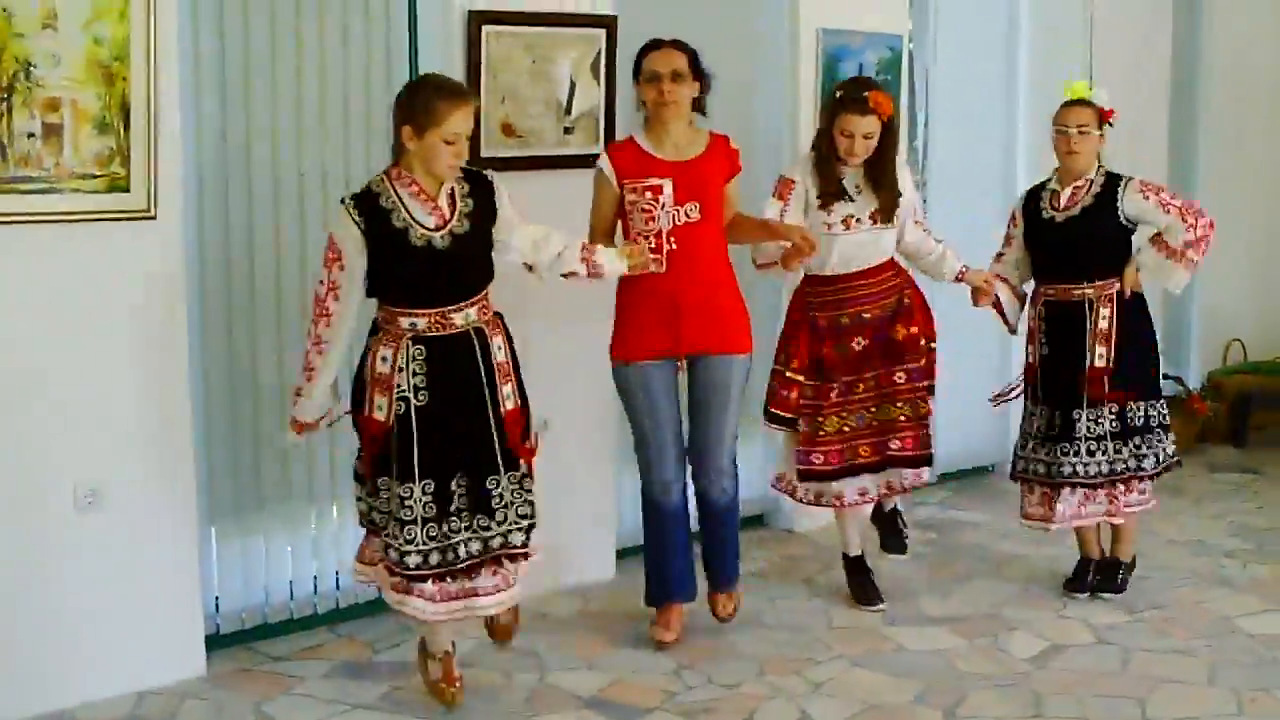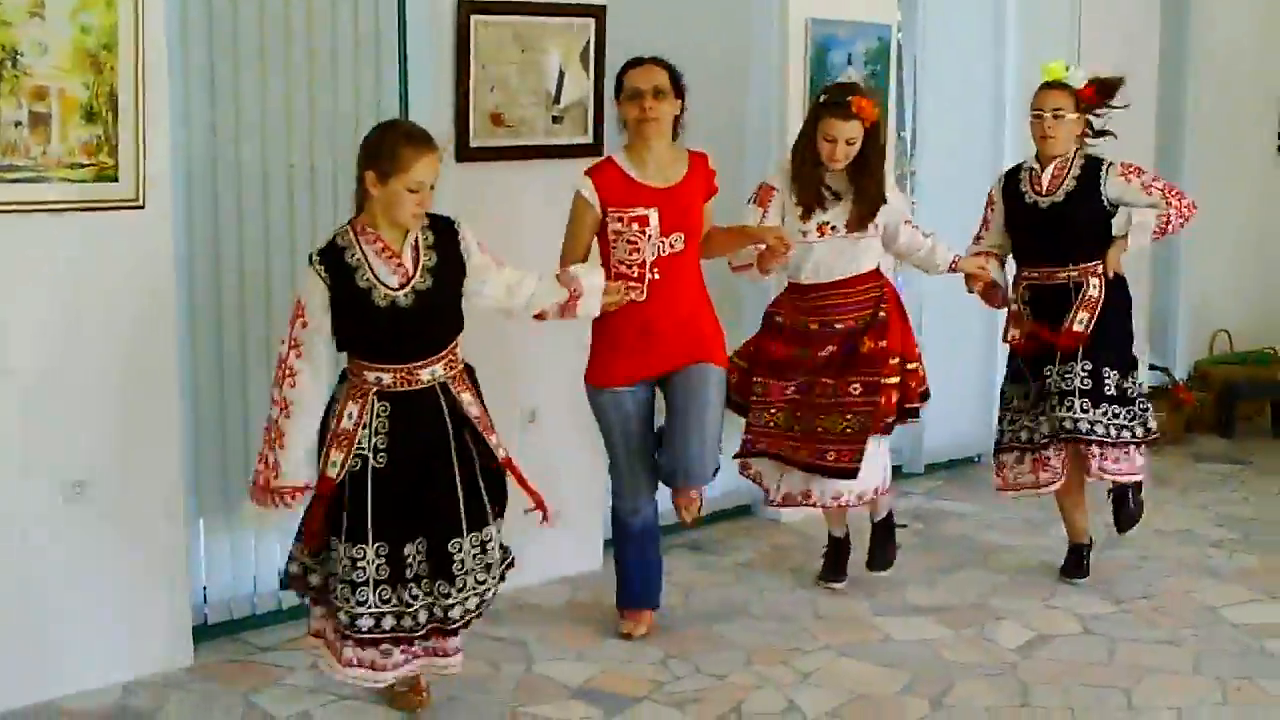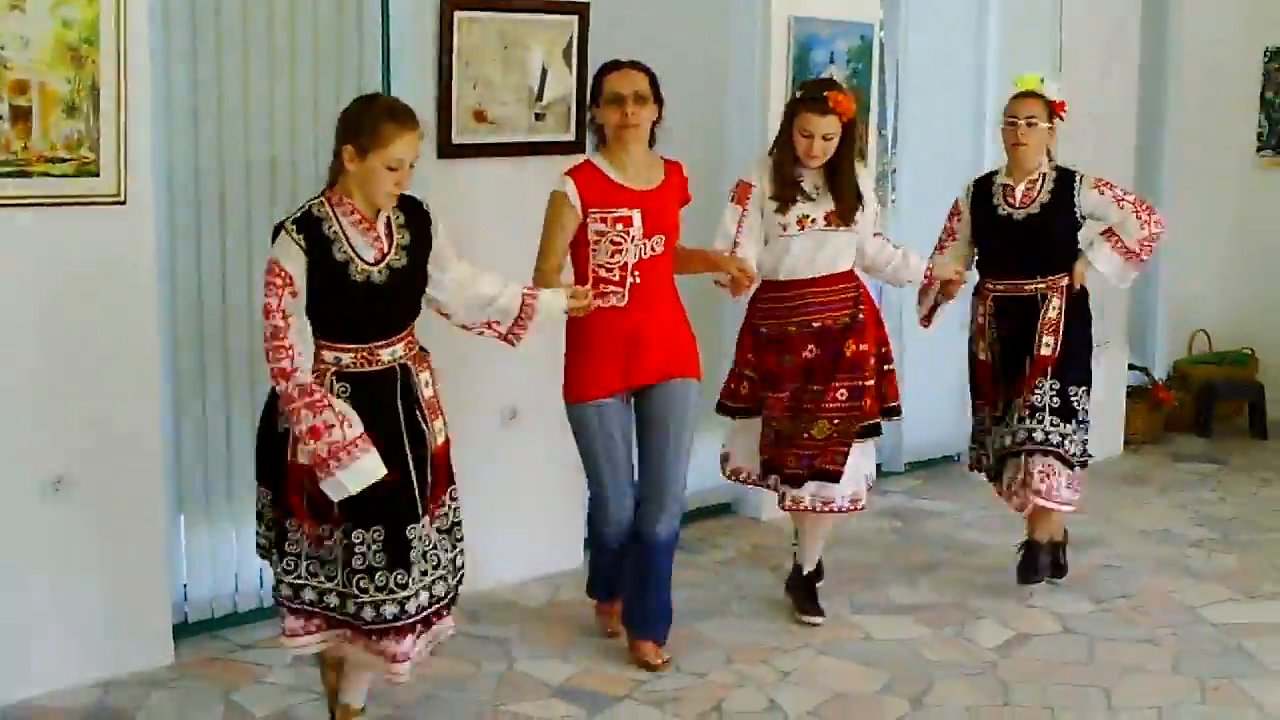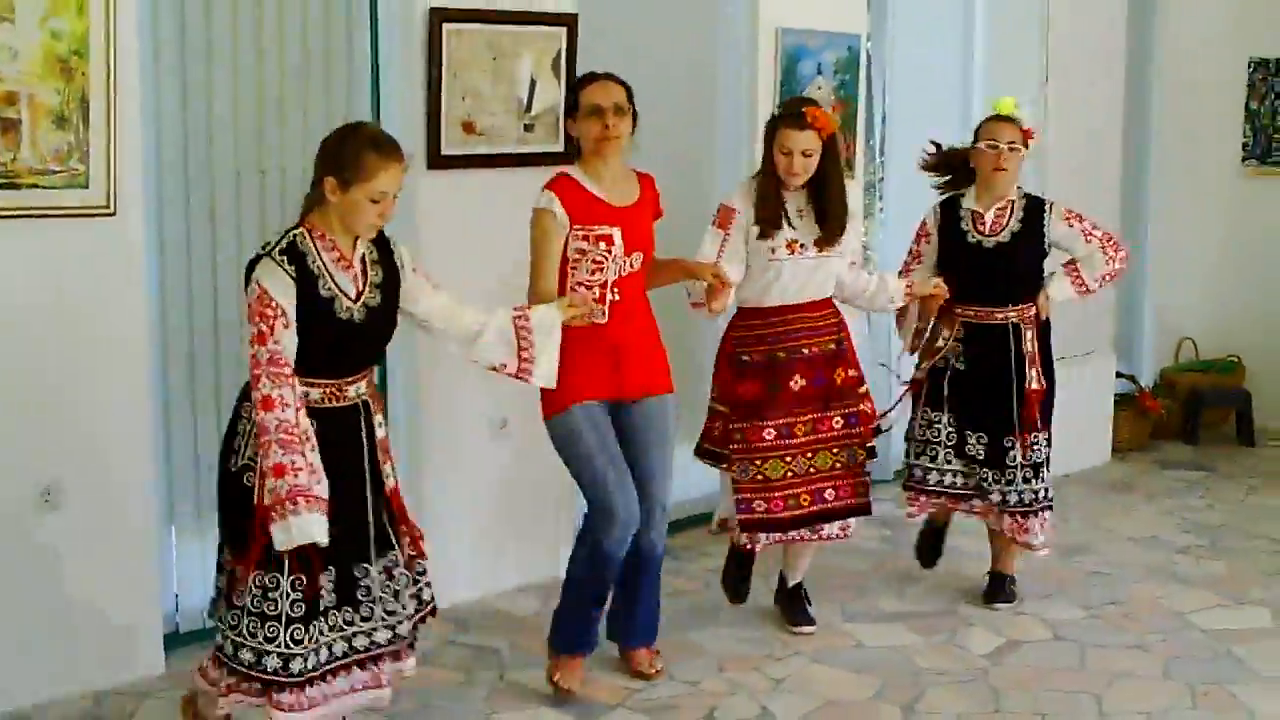
dt=0.2s
person 1, frame 1
left shoulder: (482, 192)
right shoulder: (362, 215)
left elbow: (533, 245)
right elbow: (334, 308)
left wrist: (612, 260)
right wrist: (313, 395)
left hip: (482, 362)
right hip: (406, 373)
left knee: (490, 500)
right knee: (420, 513)
left ankle: (494, 597)
right ankle: (436, 646)
person 1, frame 2
left shoulder: (449, 239)
right shoulder: (328, 268)
left elbow: (506, 286)
right elbow: (301, 368)
left wrist: (589, 284)
right wrist: (287, 464)
left hip: (448, 416)
right hip: (371, 427)
left knee: (450, 548)
right knee: (374, 565)
left ankle: (421, 652)
right ankle: (395, 666)
person 1, frame 3
left shoulder: (417, 221)
right shoulder: (299, 239)
left elbow: (462, 289)
right elbow: (287, 352)
left wrist: (549, 301)
right wrist: (333, 441)
left hip: (404, 398)
right hip: (328, 407)
left knee: (407, 547)
right knee: (330, 548)
right ankle: (339, 655)
person 1, frame 4
left shoulder: (386, 258)
right shoulder: (279, 271)
left elbow: (453, 319)
right elbow: (274, 388)
left wrist: (547, 318)
right wrist: (295, 495)
left hip: (355, 434)
right hip: (287, 440)
left knee: (360, 587)
right knee: (283, 601)
person 2, frame 1
left shoulder: (722, 153)
right shoulder: (618, 160)
right elbow: (598, 241)
left wrist: (777, 228)
left hip: (718, 322)
right hip: (643, 331)
left knee: (715, 463)
right knee: (661, 469)
left ankle: (723, 576)
right ankle: (671, 596)
person 2, frame 2
left shoulder: (700, 170)
right shoulder: (599, 182)
right elbow: (571, 267)
left wrist: (752, 233)
left hip: (693, 339)
right hip: (618, 349)
left knee: (694, 463)
right knee: (631, 484)
left ankle: (681, 470)
right ankle: (638, 598)
person 2, frame 3
left shoulder: (673, 179)
right shoulder: (577, 186)
right elbow: (545, 279)
left wrist: (715, 259)
left hip: (669, 353)
right hip: (597, 361)
left knee: (664, 499)
right knee: (615, 502)
left ankle: (645, 624)
right ankle: (607, 590)
person 2, frame 4
left shoulder: (646, 191)
right shoulder: (557, 200)
right elbow: (541, 299)
left wrist: (688, 268)
right wrist: (566, 315)
left hip: (643, 368)
right hip: (577, 376)
left knee: (654, 508)
right knee: (616, 511)
left ankle: (635, 634)
right ankle: (571, 639)
person 3, frame 1
left shoulder: (893, 174)
right shoulder: (802, 177)
left elbow: (914, 236)
right elbow: (767, 243)
left wrist: (963, 273)
right wrist: (786, 252)
left hip: (890, 303)
right hip: (825, 309)
left knee: (896, 424)
right knee: (837, 435)
left ankle: (887, 501)
right ankle: (855, 559)
person 3, frame 2
left shoulder: (876, 182)
right shoulder: (784, 182)
left elbow: (903, 235)
right elbow: (743, 246)
left wrist: (955, 262)
right wrist: (761, 256)
left hip: (867, 316)
right hip: (803, 317)
left knee: (855, 435)
right knee: (808, 433)
left ankle: (882, 516)
right ankle: (838, 538)
person 3, frame 3
left shoulder: (855, 181)
right shoulder: (761, 181)
left elbow: (872, 248)
right elbow: (731, 250)
left wrist: (929, 272)
right wrist: (735, 274)
left hip: (845, 317)
right hip: (778, 317)
left knee: (834, 444)
right knee: (790, 440)
left ankle: (806, 571)
right ankle: (807, 539)
person 3, frame 4
left shoulder: (833, 205)
right shoulder: (744, 203)
right elbow: (717, 273)
left wrist: (909, 289)
right wrist: (712, 292)
left hip: (823, 344)
right hip: (758, 344)
left knee: (824, 471)
right knee: (763, 473)
left ankle: (792, 584)
right ankle: (743, 544)
person 4, frame 1
left shoulder: (1124, 192)
right shoulder: (1031, 202)
left elbow: (1197, 225)
right elbow: (1010, 266)
left wrist: (1143, 267)
right wrist: (991, 292)
left hip: (1113, 329)
right hip: (1054, 331)
left knee: (1117, 442)
right knee: (1061, 447)
left ankle: (1123, 554)
right ankle: (1090, 554)
person 4, frame 2
left shoulder: (1105, 174)
right shoulder: (1009, 183)
left elbow: (1179, 204)
right elbow: (988, 246)
left wrist: (1124, 243)
right wrist: (987, 280)
left hip: (1093, 305)
right hip: (1035, 313)
left knee: (1087, 406)
right knee: (1047, 426)
left ankle: (1127, 477)
right ankle: (1078, 538)
person 4, frame 3
left shoulder: (1076, 187)
right shoulder: (977, 194)
left elbow: (1147, 222)
right elbow: (948, 258)
left wrist: (1090, 261)
right wrist: (941, 287)
left hip: (1056, 323)
right hip: (997, 327)
left knee: (1043, 426)
right knee: (1010, 430)
left ankle: (1042, 538)
right ankle: (1052, 537)
person 4, frame 4
left shoulder: (1044, 215)
right shoulder: (942, 216)
left elbow: (1110, 254)
right elbow: (913, 282)
left wrist: (1053, 292)
left hip: (1020, 352)
right hip: (957, 353)
left knee: (1016, 456)
right knee: (940, 456)
left ankle: (1004, 569)
right ankle: (941, 513)
